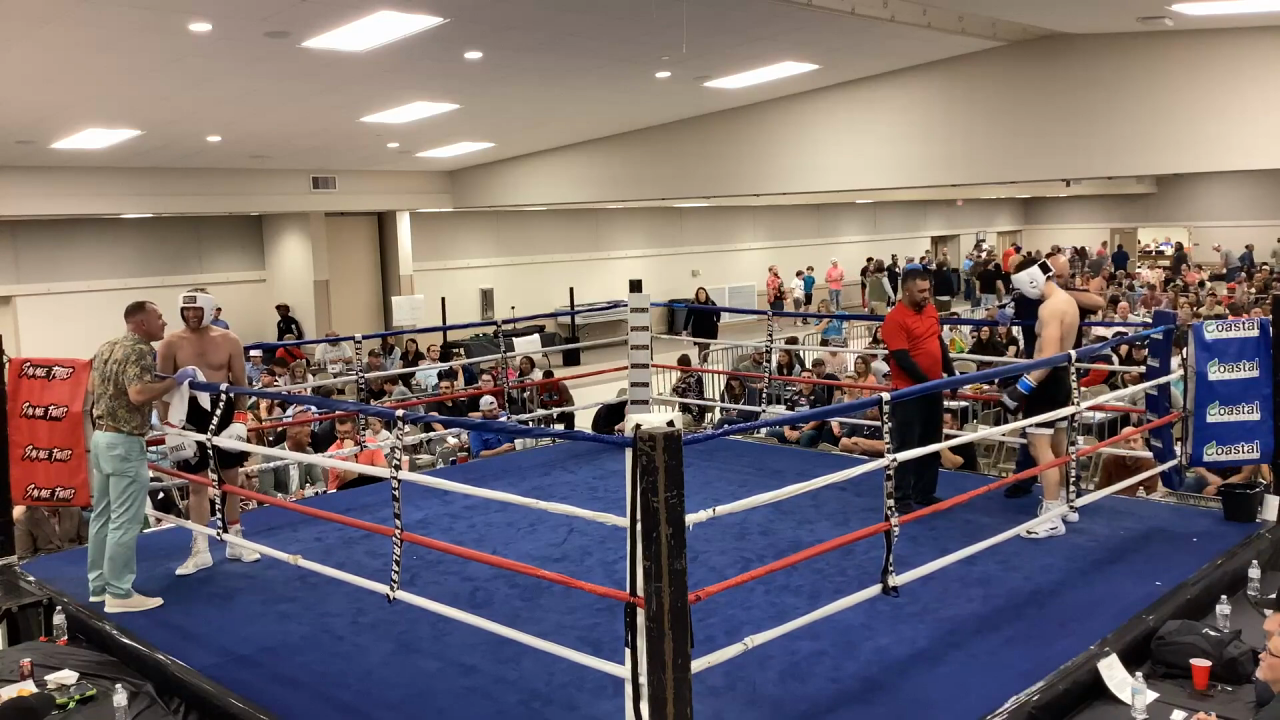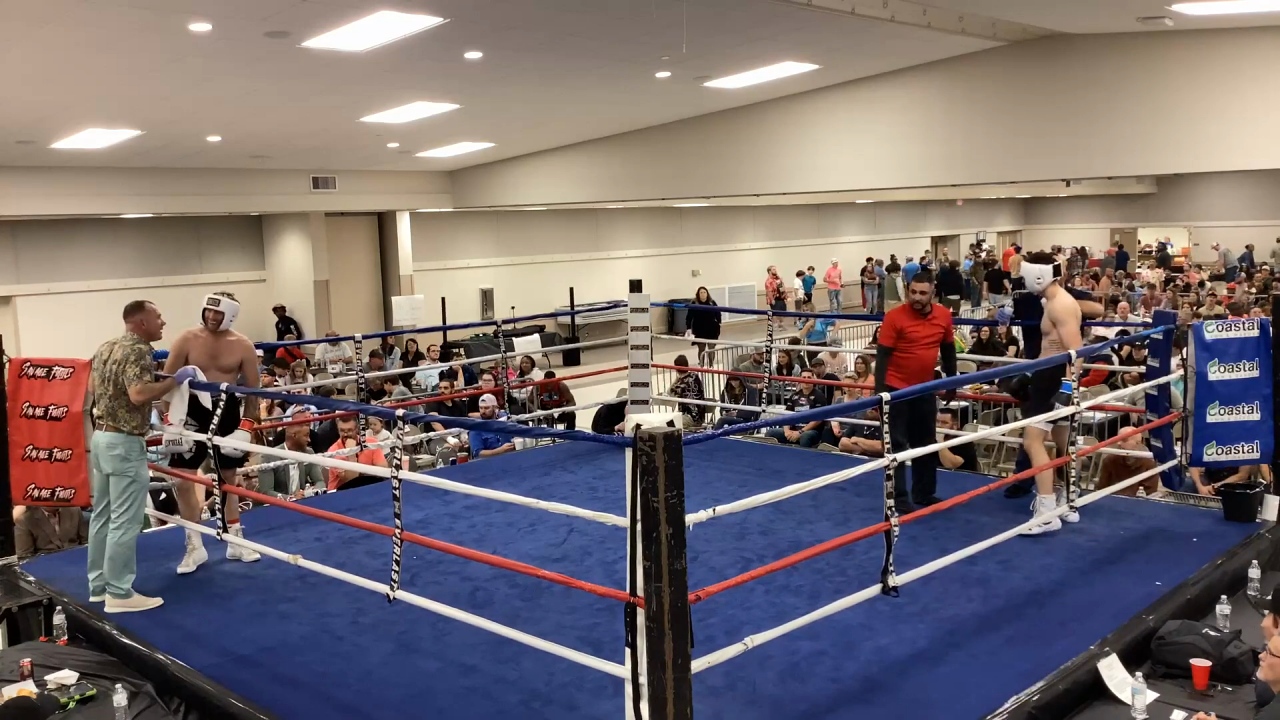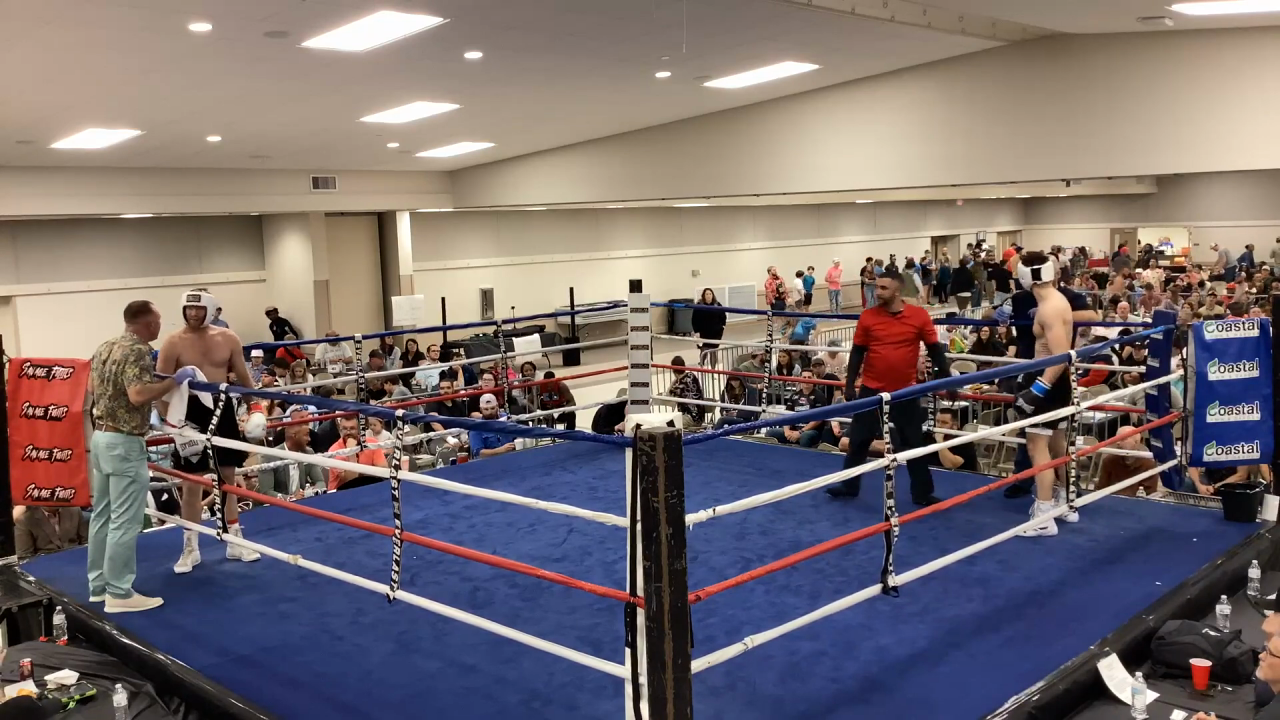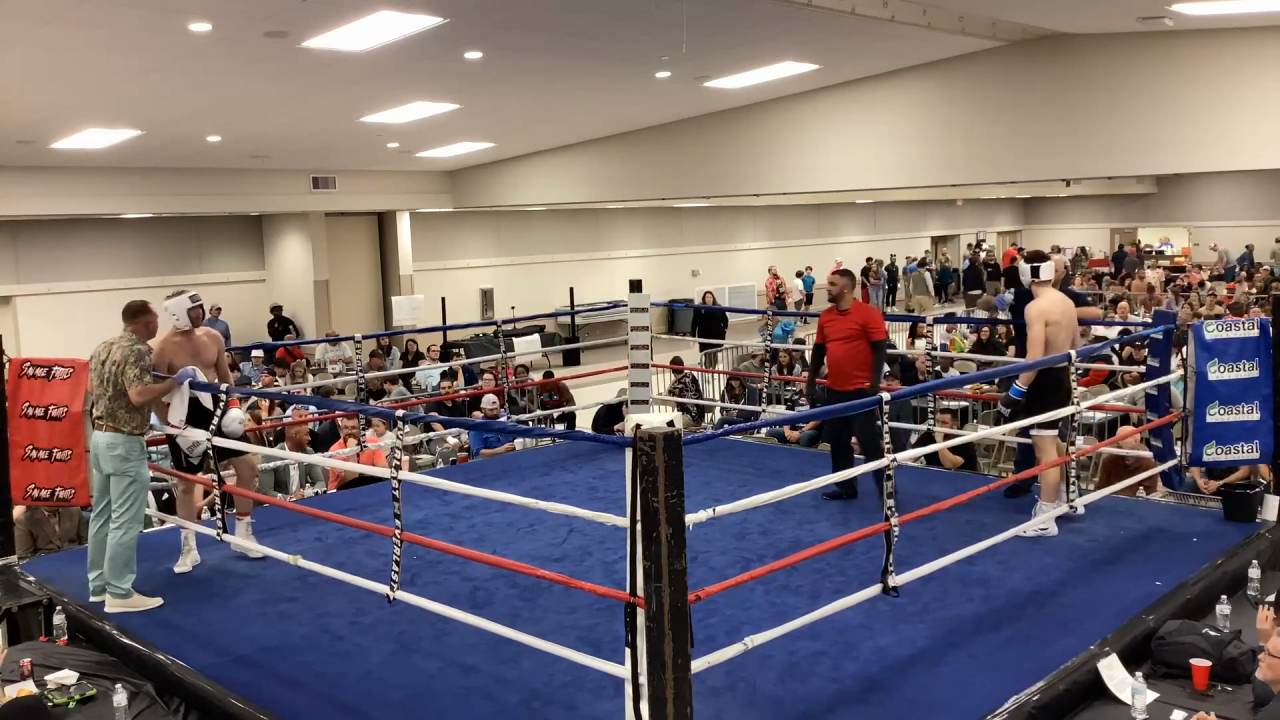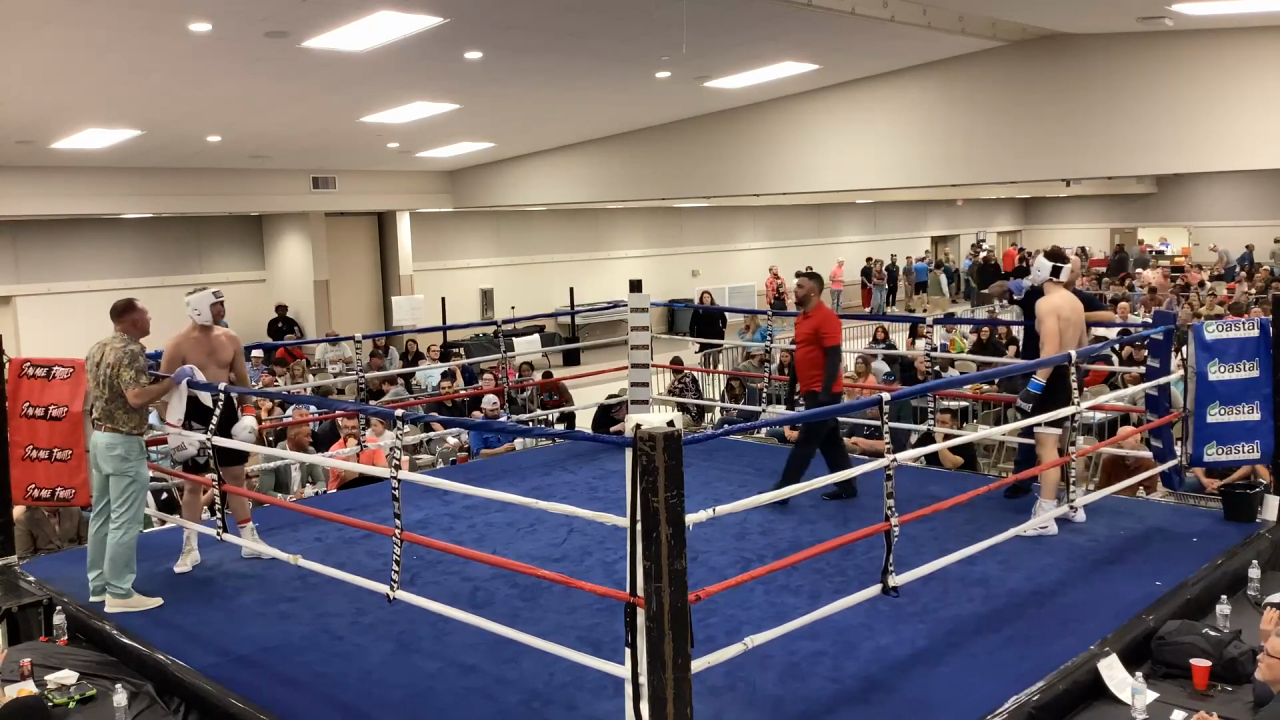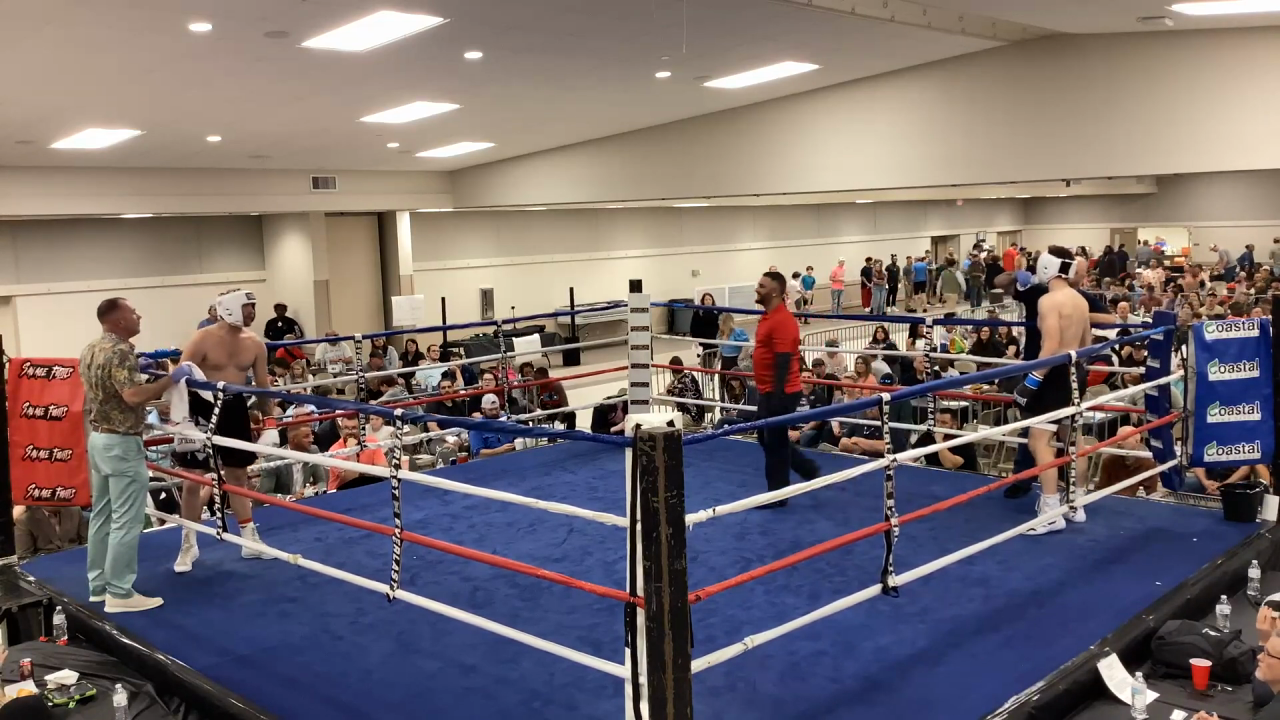
dt=0.4s
person 1, frame 1
left shoulder: (106, 347)
right shoulder: (138, 351)
left elbow: (92, 387)
right elbow: (139, 394)
right wrist: (176, 379)
left hip: (100, 437)
right hip: (124, 444)
left knee: (102, 516)
right knee: (125, 521)
left ankle: (99, 585)
right ankle: (119, 593)
person 1, frame 2
left shoulder: (105, 348)
right shoulder: (138, 351)
left elbow: (93, 387)
right elbow: (139, 394)
right wrist: (176, 379)
left hip: (100, 437)
right hip: (125, 443)
left knee: (103, 515)
right knee: (125, 521)
left ankle: (99, 584)
right ankle: (119, 593)
person 1, frame 3
left shoulder: (105, 347)
right shoulder: (137, 352)
left elbow: (93, 387)
right elbow: (138, 395)
right wrist: (175, 379)
left hip: (100, 437)
right hip: (125, 443)
left knee: (103, 515)
right knee: (125, 521)
left ankle: (99, 585)
right ankle: (119, 593)
person 1, frame 4
left shoulder: (103, 348)
right shoulder: (136, 352)
right elbow: (139, 396)
right wrist: (176, 380)
left hip: (99, 437)
right hip: (125, 443)
left knee: (102, 515)
right knee: (125, 521)
left ankle: (99, 584)
right ankle: (119, 593)
person 1, frame 5
left shoulder: (98, 349)
right shoulder: (130, 352)
right elbow: (137, 397)
right wrist: (174, 379)
left hip: (99, 438)
right hip: (123, 444)
left knee: (102, 515)
right knee: (125, 521)
left ankle: (99, 585)
right ankle: (119, 593)
person 1, frame 6
left shoulder: (90, 350)
right shoulder: (120, 352)
right elbow: (134, 396)
right wrist: (172, 378)
left hip: (98, 439)
right hip: (121, 444)
left knee: (102, 515)
right knee: (126, 520)
left ankle: (99, 584)
right ankle: (120, 593)
person 2, frame 1
left shoulder: (1050, 308)
right shoulder: (1067, 300)
left elbow: (1048, 356)
left wrist: (1021, 387)
left hip: (1047, 380)
right hip: (1063, 377)
left knee: (1041, 448)
right knee: (1059, 446)
left ankle: (1051, 519)
right ankle: (1065, 504)
person 2, frame 2
left shoulder: (1060, 305)
right shoulder: (1055, 301)
left elbow: (1076, 351)
left wrist: (1067, 390)
right wrist: (1031, 373)
left hip: (1054, 379)
right hip: (1050, 376)
left knee: (1033, 442)
right knee: (1063, 445)
left ankle: (1047, 514)
right ankle: (1067, 505)
person 2, frame 3
left shoulder: (1049, 309)
right shoulder: (1056, 300)
left elbow: (1060, 357)
left wrist: (1036, 390)
right wrist: (1028, 377)
left hip: (1051, 382)
right hip: (1056, 381)
left knee: (1038, 448)
right knee: (1058, 445)
left ankle: (1044, 519)
right ankle: (1065, 505)
person 2, frame 4
left shoulder: (1036, 308)
right shoulder: (1067, 302)
left elbow: (1034, 358)
right elbow: (1075, 343)
left wrist: (1015, 393)
left hip: (1045, 380)
right hip: (1063, 376)
left knee: (1044, 450)
right knee: (1053, 443)
left ankle: (1045, 521)
person 2, frame 5
left shoulder: (1046, 303)
right shoulder: (1075, 301)
left elbow: (1050, 350)
right elbow: (1082, 343)
left wrist: (1034, 386)
left hip: (1055, 377)
right hip: (1072, 375)
left knee: (1046, 447)
left ankle: (1045, 519)
right ankle: (1075, 506)
person 2, frame 6
left shoulder: (1049, 300)
right shoulder: (1080, 300)
left elbow: (1050, 347)
left wrist: (1031, 382)
left hip: (1056, 374)
right hip: (1075, 372)
left knee: (1038, 441)
left ankle: (1051, 513)
right ankle: (1075, 506)
person 3, frame 1
left shoulder: (228, 340)
right shoulder: (171, 344)
left elbow: (239, 382)
left wrist: (240, 418)
right wrist: (170, 425)
left hip: (223, 410)
right hip: (189, 414)
left knee: (231, 481)
right knee: (197, 486)
left ankle: (235, 542)
right ankle: (200, 551)
person 3, frame 2
left shoulder: (243, 346)
right shoulder: (187, 340)
left elbow: (252, 388)
left wrist: (247, 424)
right wrist: (170, 419)
left hip: (226, 410)
right hip: (192, 411)
left knee: (229, 480)
right knee: (184, 482)
left ankle: (236, 543)
right ankle: (194, 547)
person 3, frame 3
left shoulder: (228, 338)
right shoulder: (174, 343)
left elbow: (242, 375)
left wrist: (256, 407)
left hip: (222, 408)
right hip: (189, 412)
left knee: (228, 479)
right knee: (192, 484)
left ankle: (235, 542)
right ankle: (191, 548)
person 3, frame 4
left shoulder: (212, 337)
right shoulder: (163, 348)
left wrist: (232, 405)
right wrist: (175, 428)
left hip: (215, 407)
right hip: (185, 414)
left knee: (248, 466)
right knee: (187, 483)
left ankle: (244, 536)
right ankle: (189, 549)
person 3, frame 5
left shoulder: (230, 338)
right shoulder: (178, 344)
left elbow: (241, 378)
left wrist: (247, 412)
left hip: (226, 408)
right hip: (195, 412)
left knee: (235, 477)
right knee: (194, 483)
left ankle: (250, 541)
right ankle: (190, 549)
person 3, frame 6
left shoulder: (255, 344)
right shoulder: (203, 340)
left elbow: (263, 384)
left hip: (235, 407)
right hip: (202, 408)
left knee: (238, 477)
right knee: (193, 481)
left ankle: (250, 541)
right ankle: (188, 544)
person 4, frame 1
left shoulder: (931, 311)
right shoulder: (895, 319)
right elbow: (902, 359)
left wrist: (950, 374)
right wrist: (928, 383)
left hip: (933, 389)
right hip: (908, 391)
left knee: (931, 444)
right knee: (906, 446)
left ankle: (923, 492)
right ankle: (902, 498)
person 4, frame 2
left shoulder: (943, 317)
right shoulder: (895, 317)
left elbow: (947, 350)
right elbow: (883, 354)
left wrist: (951, 381)
right wrist: (879, 387)
left hip: (924, 389)
right hip: (895, 388)
left knee: (925, 443)
right knee: (897, 444)
left ankle: (924, 493)
right ankle: (899, 497)
person 4, frame 3
left shoulder: (919, 316)
right shoulder: (867, 317)
left elbow: (935, 350)
right elbow: (857, 353)
left wrist: (947, 380)
right wrist: (850, 384)
left hip: (905, 392)
right hip: (871, 390)
left knee: (915, 443)
right knee: (859, 440)
left ankle: (923, 494)
right ankle: (849, 486)
person 4, frame 4
left shoulder: (868, 314)
right shoulder: (826, 316)
left elbow: (881, 350)
right elbow: (819, 351)
left wrist: (875, 383)
right wrist: (811, 381)
left hip: (860, 389)
right hip: (833, 389)
left knee: (869, 439)
right knee: (836, 440)
right ankle: (846, 487)
person 4, frame 5
left shoulder: (826, 318)
right shoulder: (802, 318)
left elbow: (834, 357)
left wrist: (826, 392)
right wrist: (792, 385)
left hip: (823, 392)
right hip: (812, 391)
left knee: (805, 442)
right knee: (830, 441)
right ankle: (846, 486)
person 4, frame 6
left shoulder: (782, 320)
right shoulder: (767, 317)
left elbow: (783, 362)
left wrist: (777, 398)
right wrist: (764, 394)
left hip: (781, 393)
right hip: (768, 392)
left knee: (773, 442)
right knee: (768, 440)
right ankle: (808, 469)
